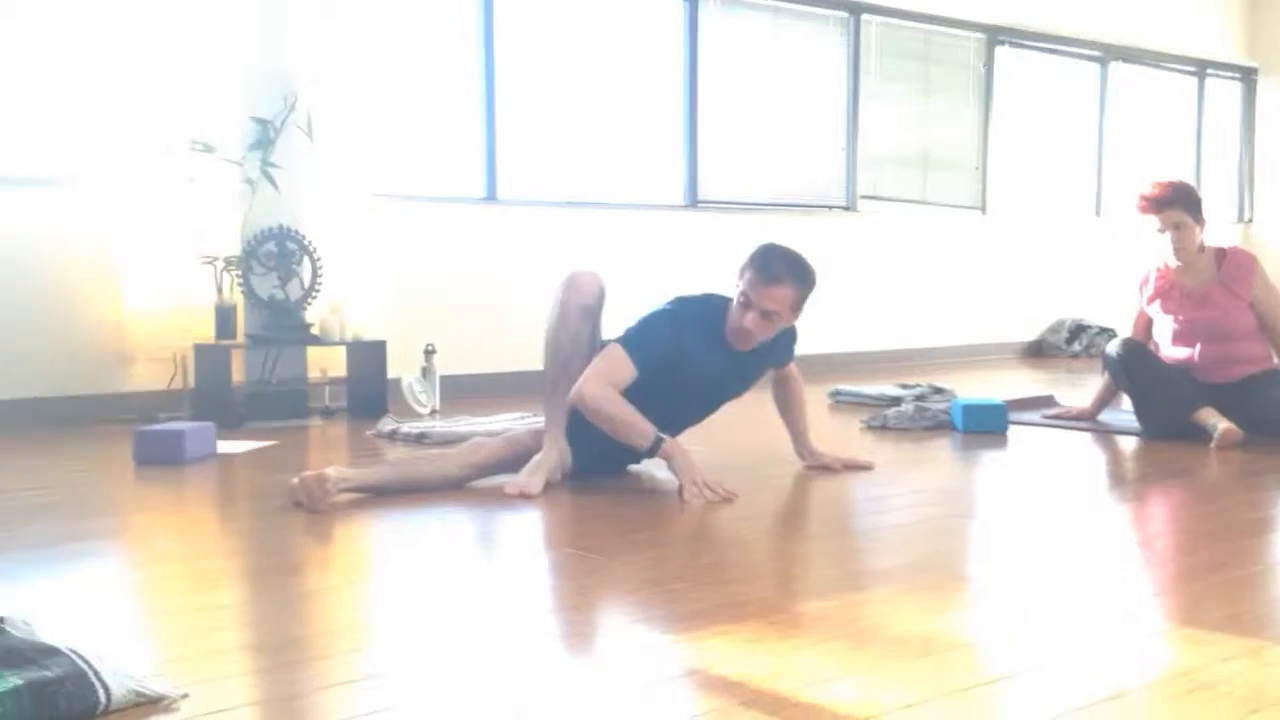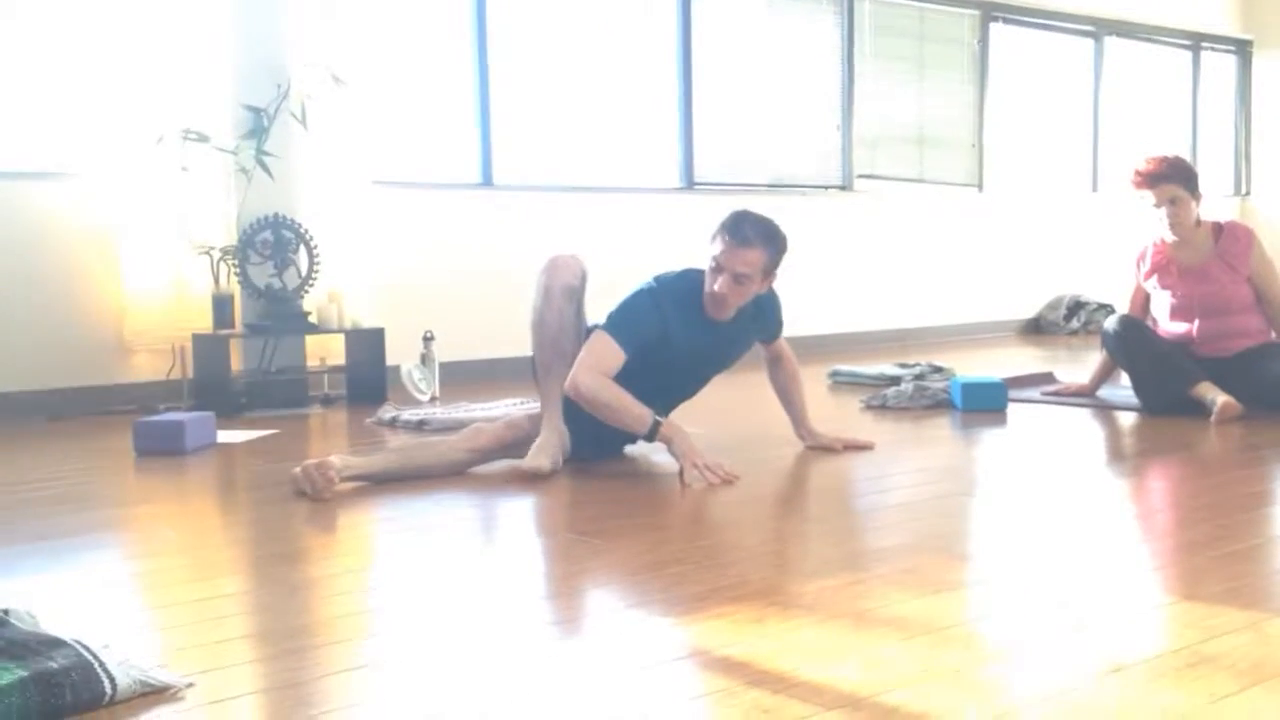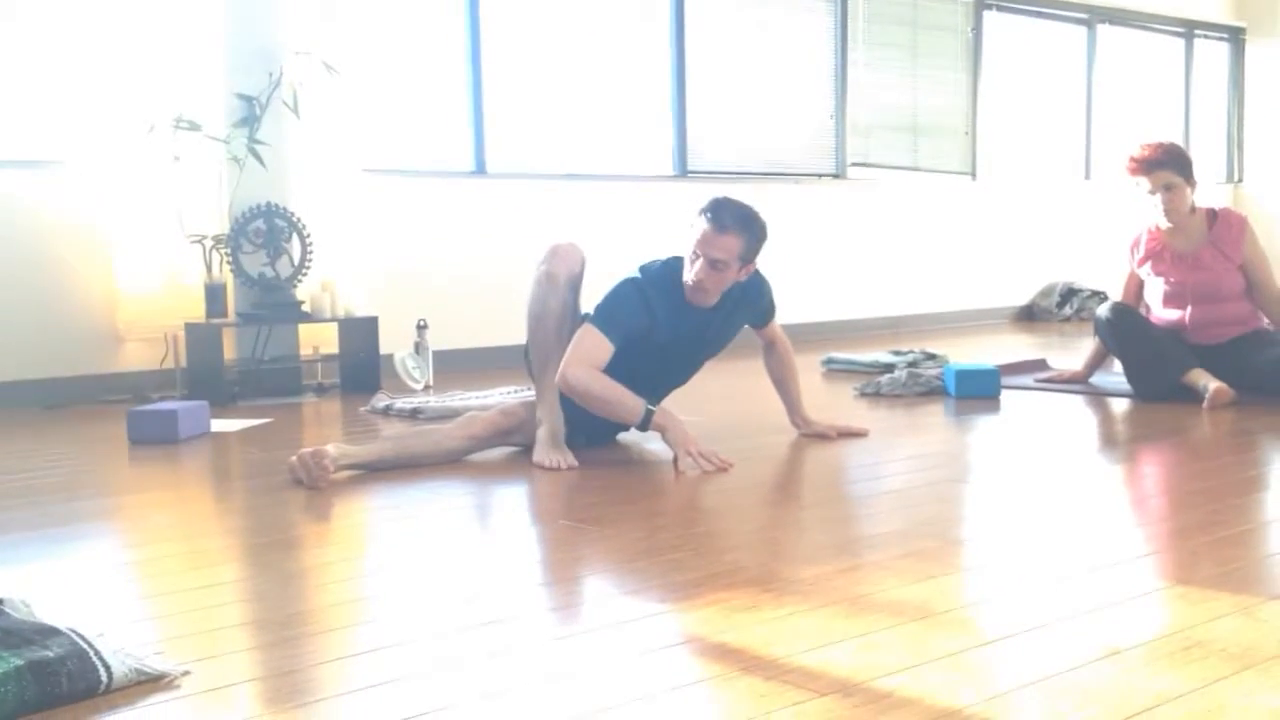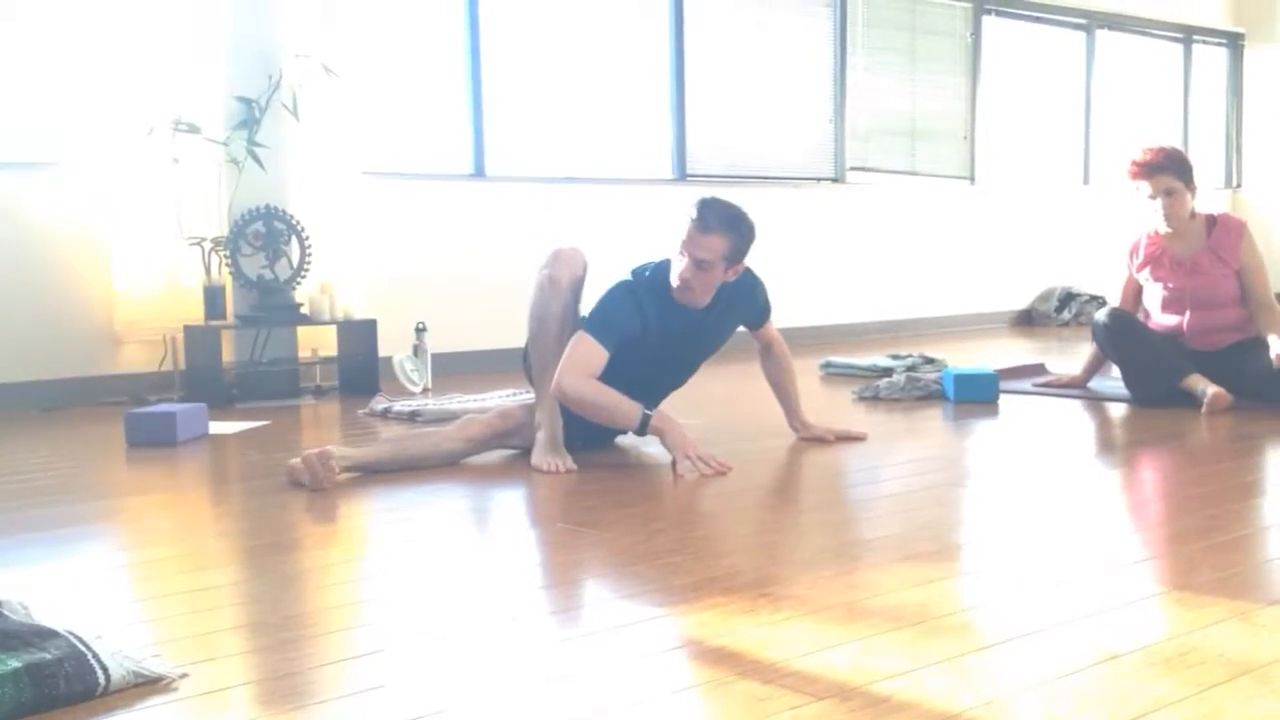
dt=0.4s
person 1, frame 1
left shoulder: (777, 336)
right shoulder: (680, 321)
left elbow: (786, 378)
right elbow: (589, 392)
left wrist: (807, 451)
right wrist: (673, 451)
left hip: (623, 450)
right hip: (588, 417)
left knee: (494, 455)
left ankle: (345, 479)
person 1, frame 2
left shoulder: (762, 308)
right shoulder: (659, 298)
left elbow: (779, 357)
right elbow: (584, 382)
left wrist: (808, 431)
right wrist: (672, 433)
left hip: (611, 433)
right hip: (580, 400)
left knee: (496, 439)
left ankle: (346, 467)
person 1, frame 3
left shoulder: (750, 292)
right shoulder: (643, 290)
left elbow: (775, 343)
right elbow: (575, 375)
left wrist: (802, 419)
right wrist: (665, 422)
left hip: (610, 417)
right hip: (569, 386)
left knee: (494, 427)
left ankle: (345, 456)
right ankle: (550, 422)
person 1, frame 4
left shoulder: (743, 291)
right shoulder: (634, 295)
left elbow: (772, 345)
right elbow: (571, 383)
left wrist: (800, 423)
right wrist: (663, 425)
left hip: (608, 420)
right hip: (566, 389)
left knee: (493, 429)
left ankle: (344, 459)
right ankle: (548, 427)
person 2, frame 1
left shoulder: (1242, 267)
right shoulder: (1153, 284)
right elbow: (1127, 359)
right wrist: (1093, 409)
left hip: (1248, 389)
right hip: (1182, 394)
right knee: (1118, 349)
right ankle: (1212, 422)
person 2, frame 2
left shoulder: (1239, 240)
right shoulder: (1149, 259)
right elbow: (1125, 336)
right wrist: (1092, 385)
left hip: (1247, 361)
right hip: (1180, 369)
right knee: (1116, 326)
right ankle: (1211, 396)
person 2, frame 3
left shoulder: (1232, 227)
right shoulder: (1143, 246)
right elbow: (1118, 321)
right wrist: (1085, 371)
left hip: (1239, 348)
right hip: (1172, 354)
right knee: (1109, 314)
right ankle: (1204, 382)
person 2, frame 4
left shoulder: (1231, 233)
right shoulder: (1141, 251)
right elbow: (1115, 328)
right wrist: (1083, 376)
left hip: (1235, 354)
right hip: (1169, 359)
right knee: (1106, 320)
right ankle: (1202, 388)
